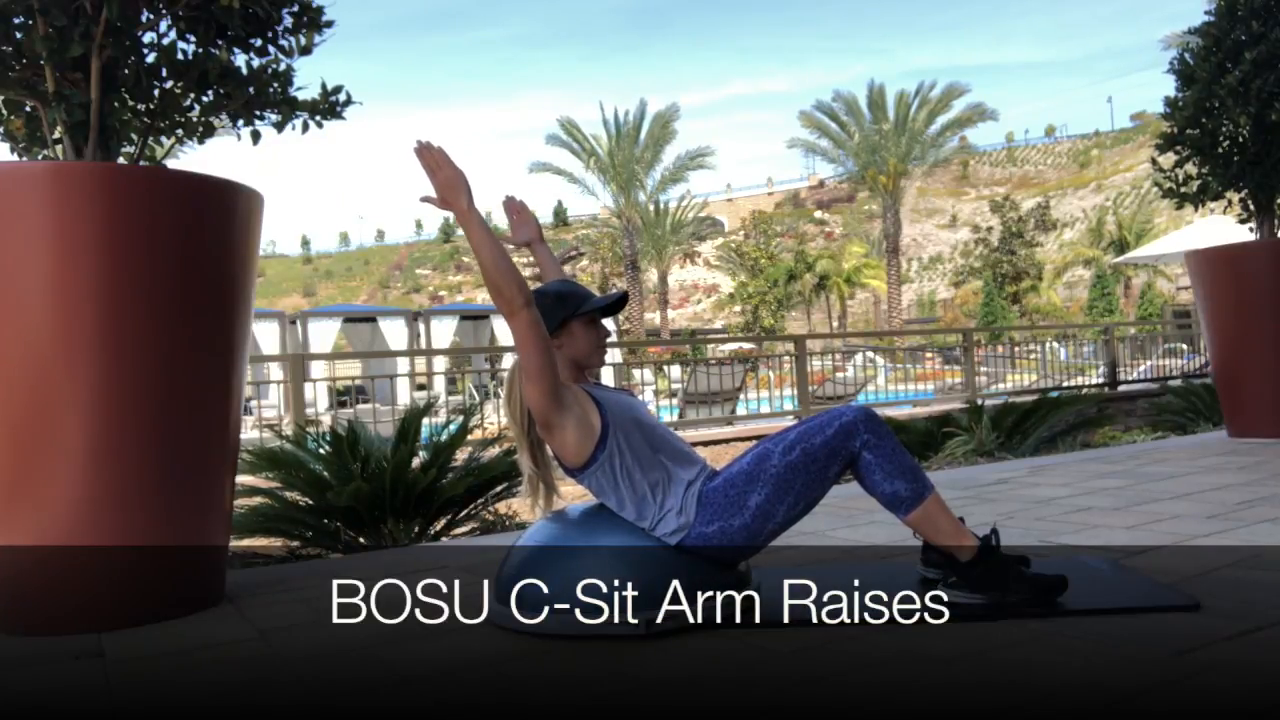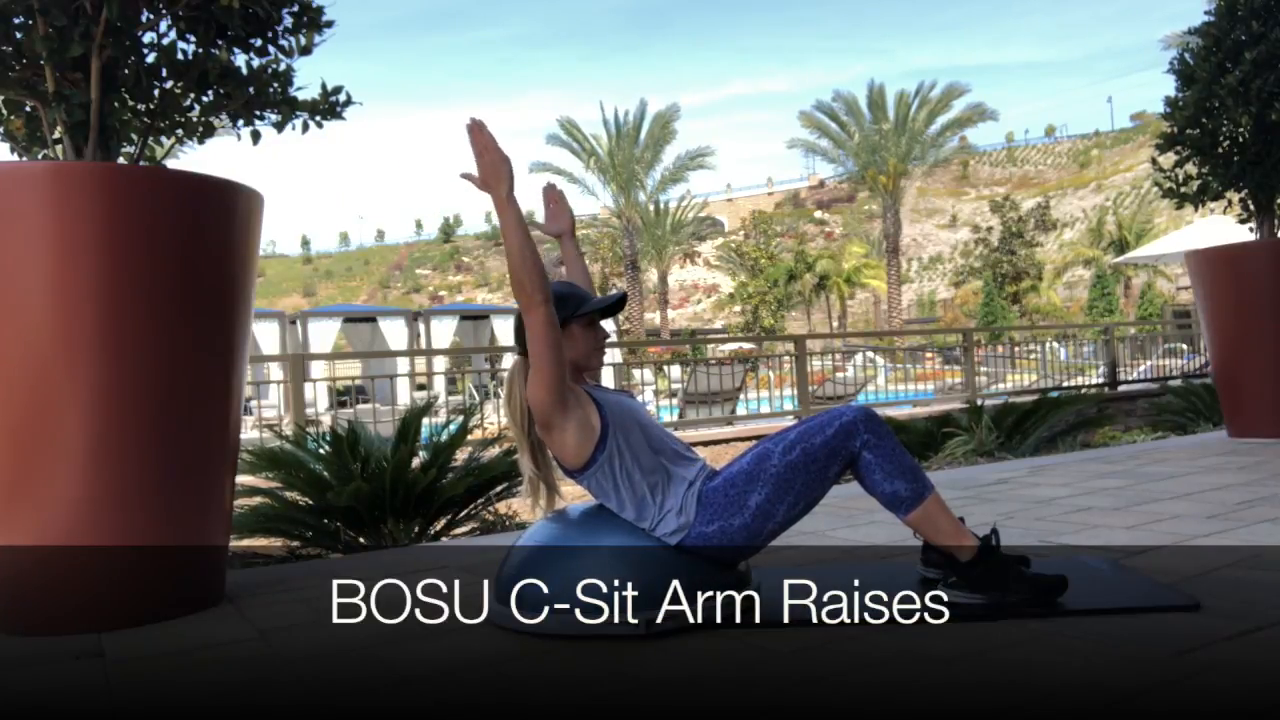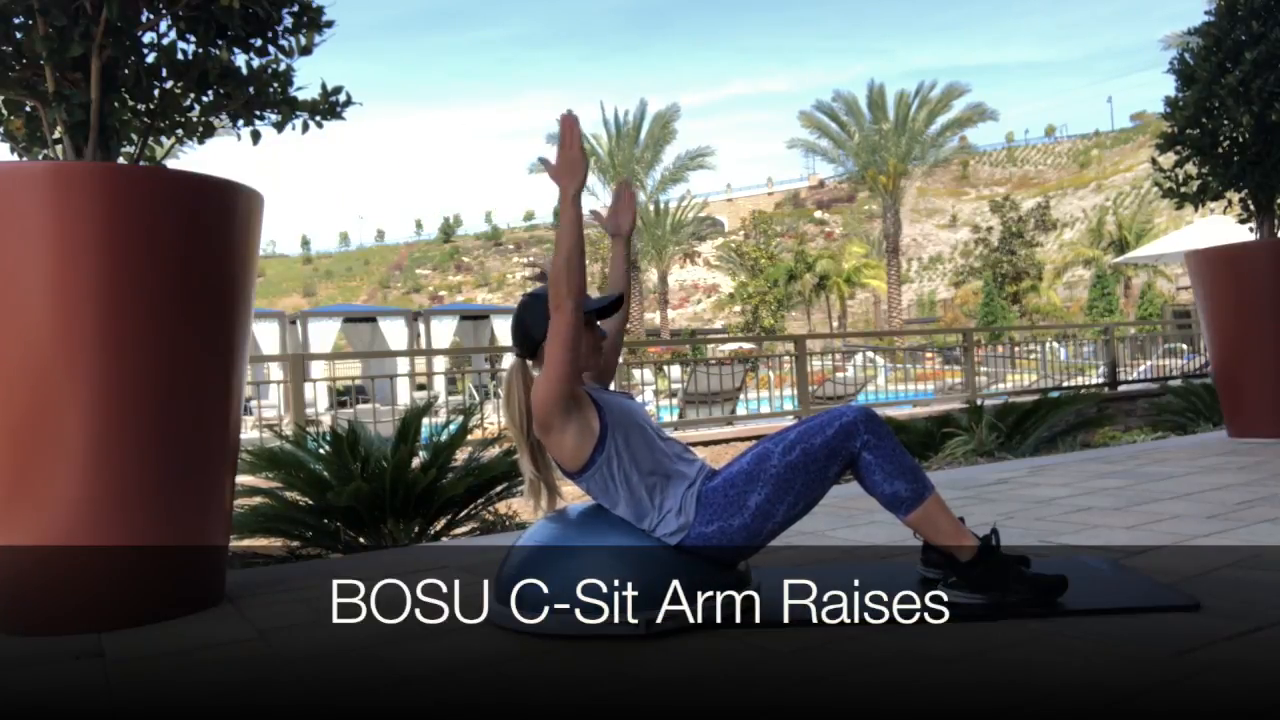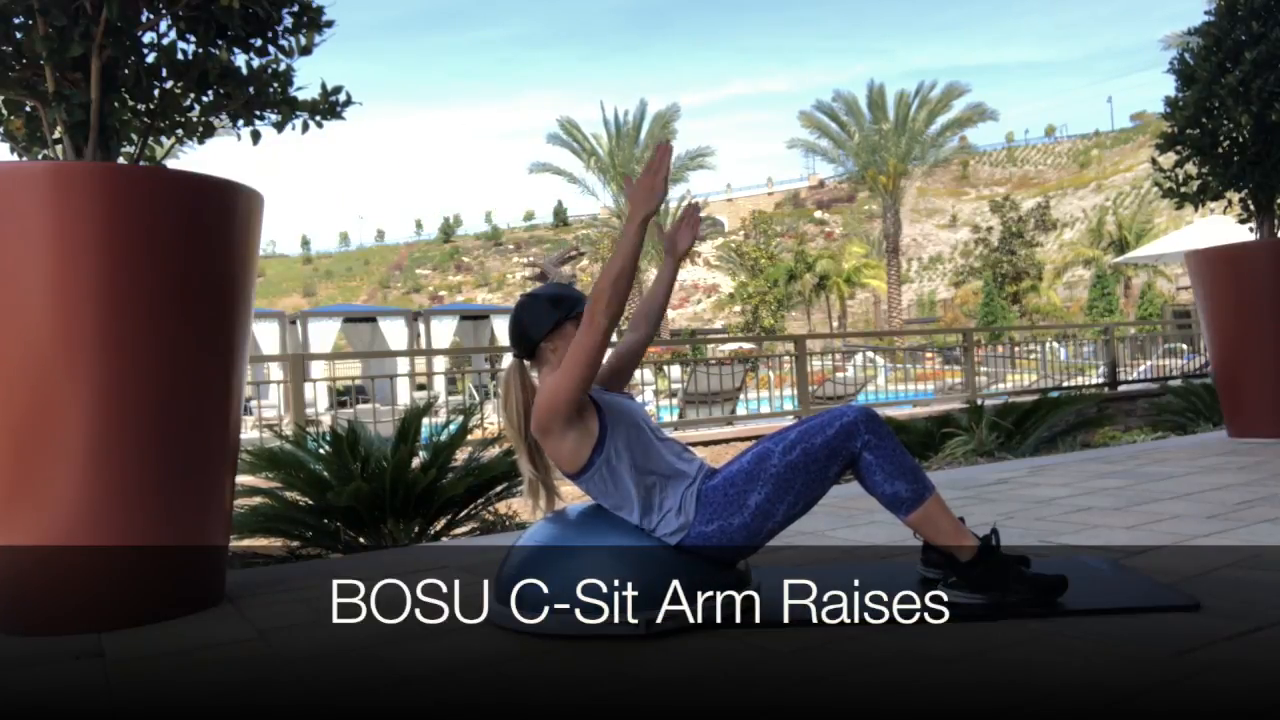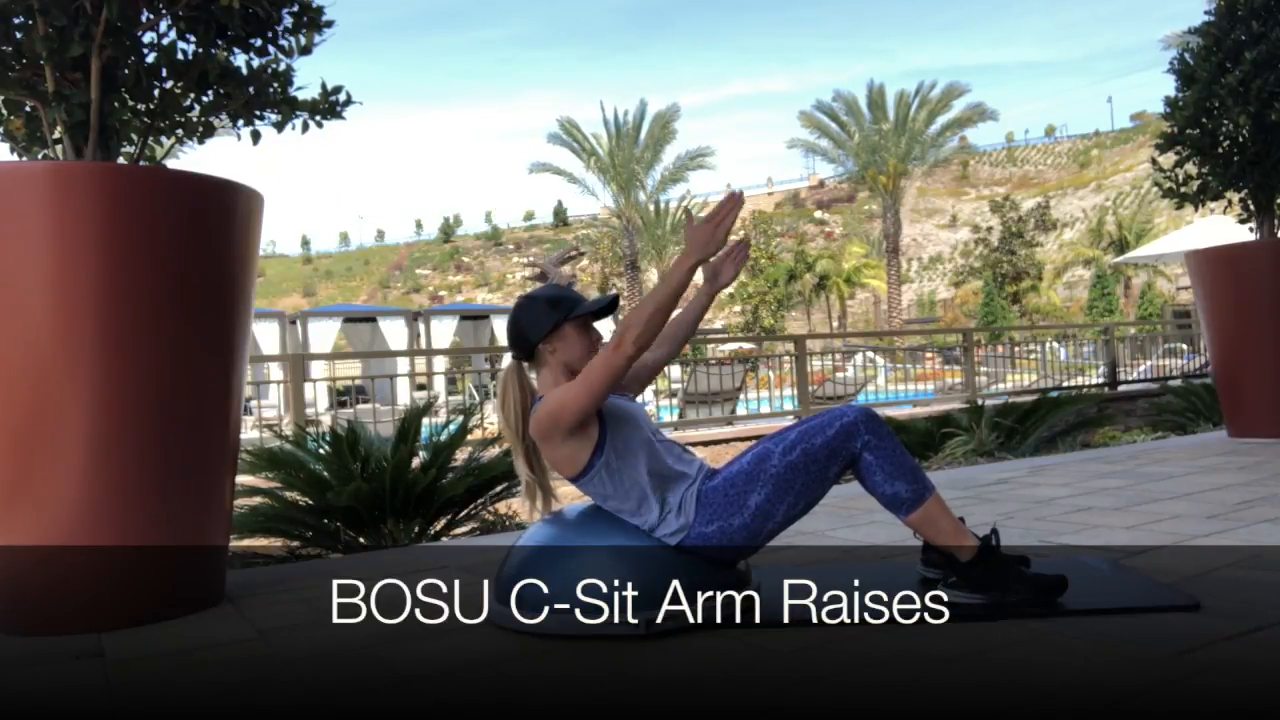
dt=0.1s
person 1, frame 1
left shoulder: (581, 395)
right shoulder: (556, 409)
left elbow: (566, 309)
right elbow: (519, 307)
left wrist: (537, 243)
right wrist: (464, 207)
left hip: (711, 507)
right hip: (706, 522)
left knee: (851, 427)
right knee: (856, 427)
left ankle: (956, 553)
right ankle: (972, 562)
person 1, frame 2
left shoulder: (579, 391)
right shoulder: (550, 404)
left elbow: (578, 313)
right elbow: (538, 308)
left wrist: (564, 238)
right wrist: (504, 199)
left hip: (704, 505)
right hip: (706, 522)
left knee: (851, 429)
right knee: (857, 428)
left ankle: (958, 553)
right ankle: (974, 562)
person 1, frame 3
left shoulder: (585, 395)
right shoulder: (556, 409)
left elbow: (608, 320)
right elbow: (564, 311)
left wrist: (620, 241)
right wrist: (570, 193)
left hip: (710, 507)
right hip: (702, 523)
left knee: (851, 425)
right knee: (856, 427)
left ankle: (953, 552)
right ankle: (973, 561)
person 1, frame 4
left shoulder: (586, 400)
right shoulder: (553, 409)
left elbow: (640, 334)
right elbow: (596, 323)
left wrist: (672, 261)
right wrist: (636, 220)
left hip: (710, 504)
right hip: (705, 522)
left knee: (854, 427)
right knee: (858, 428)
left ankle: (953, 554)
right ankle: (973, 566)
person 1, frame 5
left shoulder: (585, 405)
right shoulder: (552, 417)
left elbow: (660, 353)
right elbow: (628, 345)
left wrist: (710, 286)
right wrist: (687, 258)
left hip: (709, 499)
right hip: (702, 521)
left knee: (852, 423)
right knee: (857, 427)
left ankle: (952, 551)
right ankle: (972, 565)
